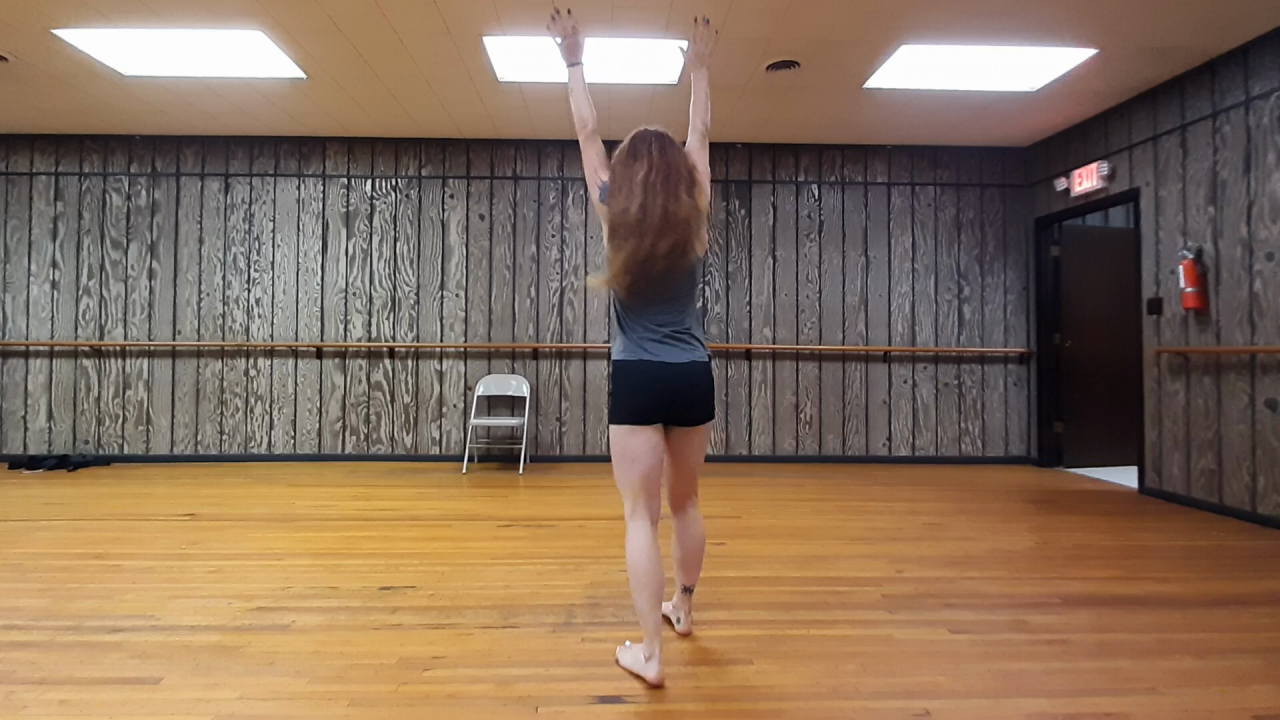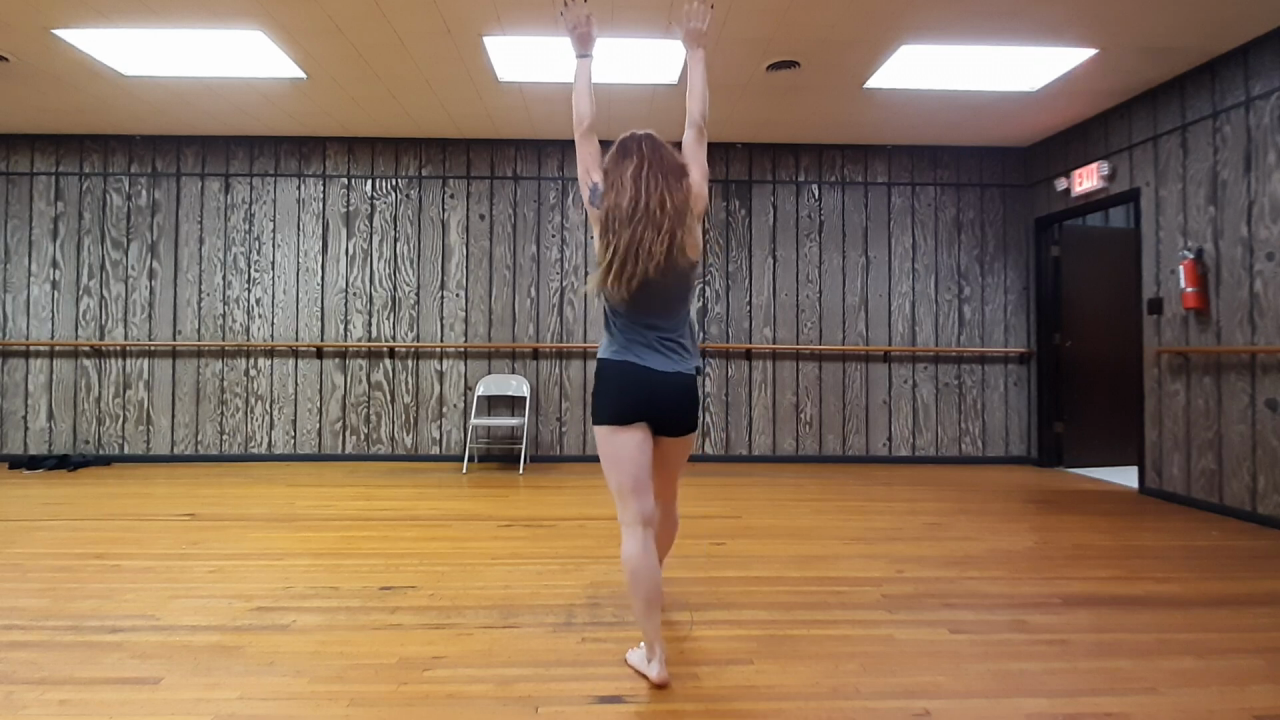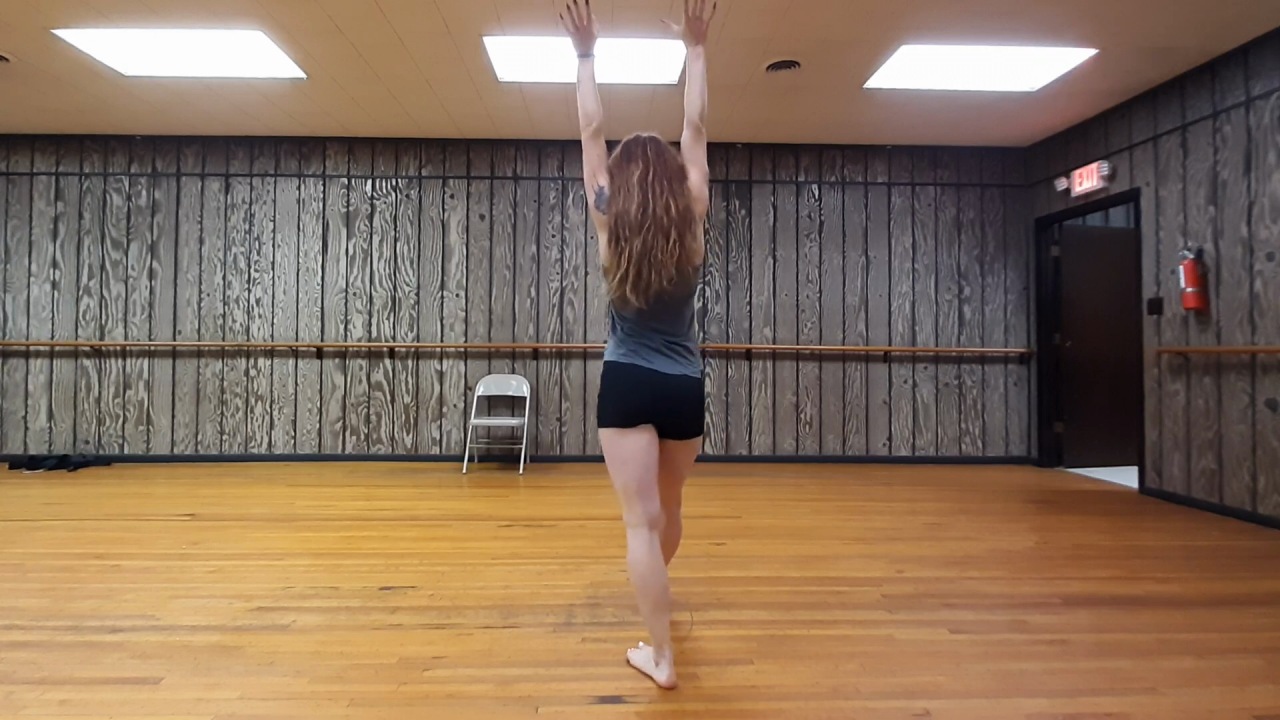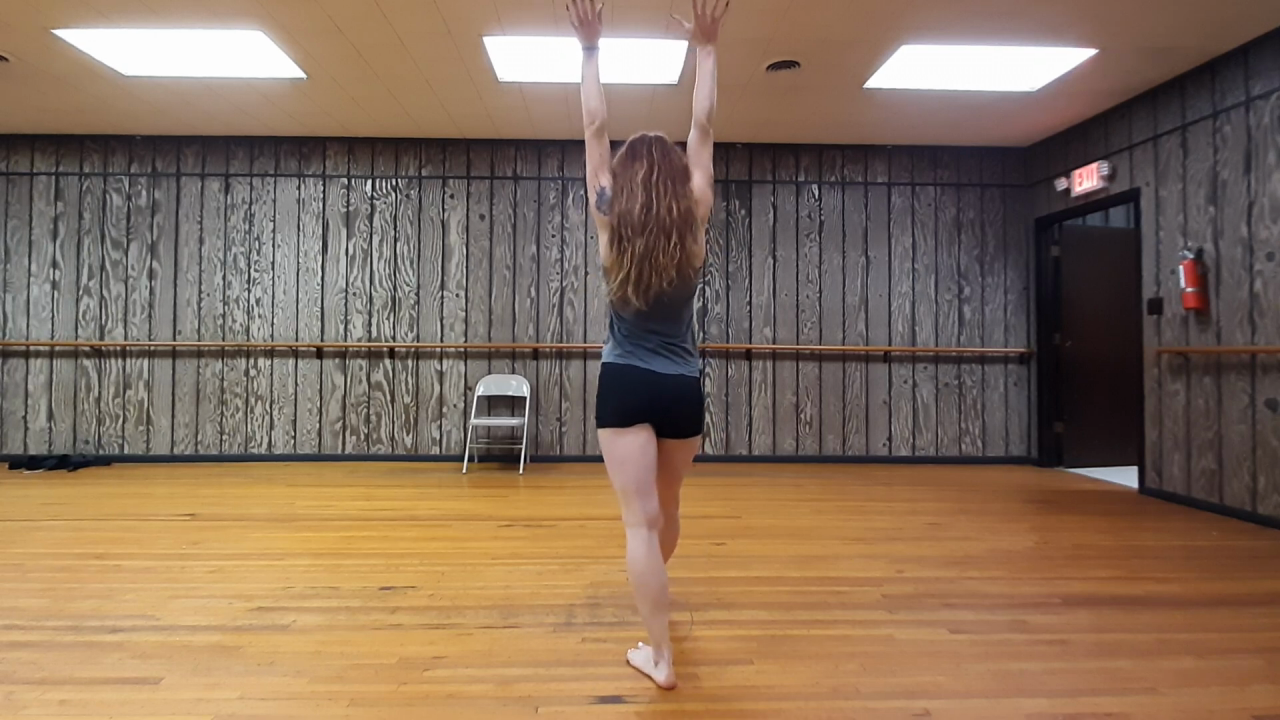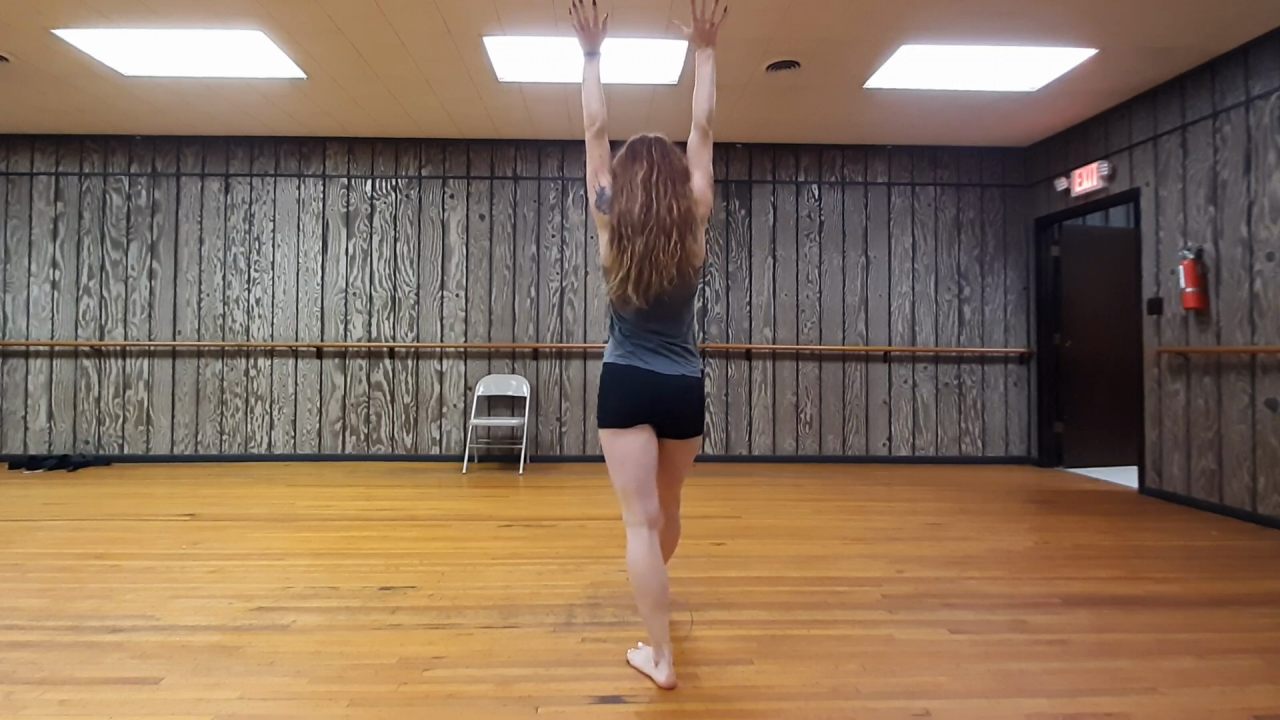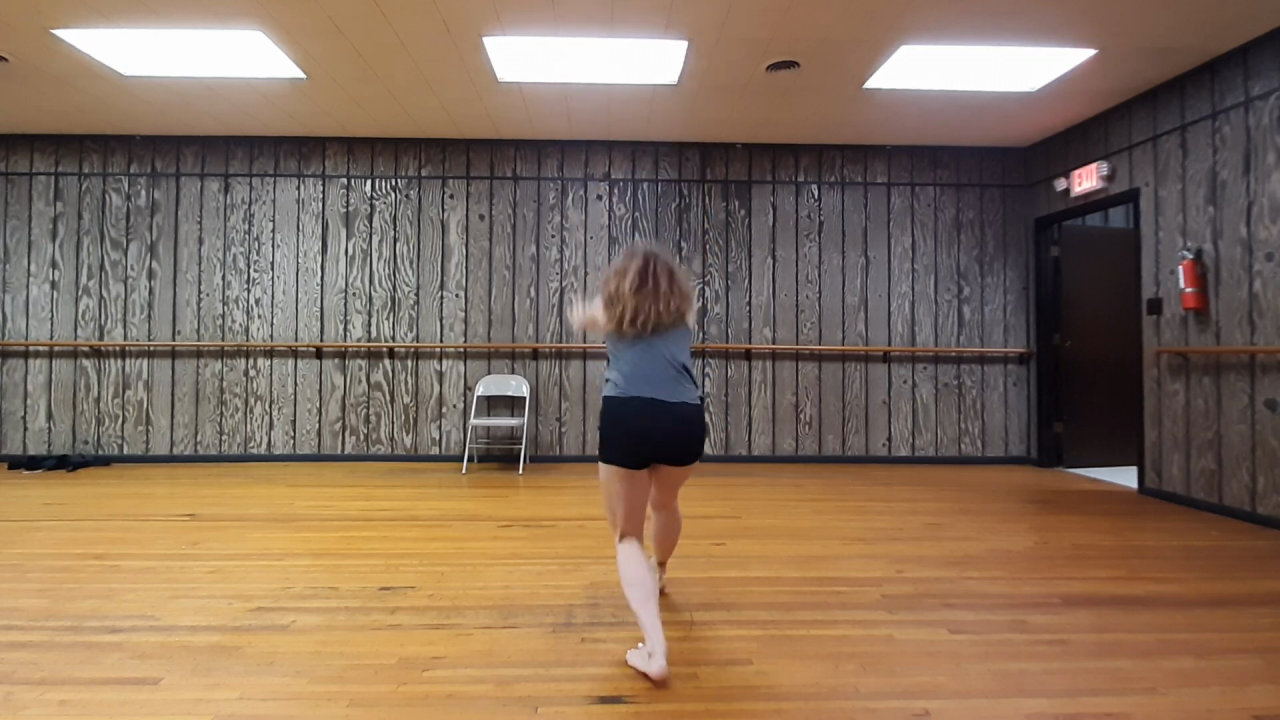
dt=0.7s
person 1, frame 1
left shoulder: (614, 218)
right shoulder: (693, 218)
left elbow: (588, 136)
right elbow: (700, 137)
left wrist: (574, 62)
right wrist: (700, 69)
left hip: (637, 379)
right hip: (694, 376)
left knee: (641, 515)
right knee: (685, 502)
left ankle: (647, 649)
right ankle: (682, 606)
person 1, frame 2
left shoulder: (606, 218)
right shoulder: (689, 220)
left elbow: (584, 132)
right elbow: (696, 131)
left hip: (621, 382)
right hip: (679, 385)
left knee: (636, 519)
right knee: (663, 504)
left ankle: (653, 653)
right ankle: (652, 581)
person 1, frame 3
left shoulder: (610, 225)
right shoulder: (690, 224)
left elbow: (592, 132)
right elbow: (696, 131)
left hip: (627, 386)
right hip: (685, 388)
left knee: (643, 522)
right knee: (667, 510)
left ankle: (661, 655)
right ankle: (656, 584)
person 1, frame 4
left shoulder: (612, 225)
right shoulder: (693, 225)
left elbow: (595, 131)
right elbow: (703, 130)
left hip: (625, 386)
right hip: (683, 388)
left knee: (642, 522)
right knee: (667, 510)
left ankle: (659, 655)
right ankle: (654, 588)
person 1, frame 5
left shoulder: (612, 229)
right shoulder: (694, 229)
left elbow: (594, 133)
right elbow: (703, 133)
left hip: (626, 387)
right hip: (684, 390)
left knee: (642, 522)
right knee: (666, 513)
left ankle: (660, 656)
right ankle: (654, 592)
person 1, frame 6
left shoulder: (611, 307)
right shoulder: (681, 307)
left elbow: (586, 316)
left wrist: (581, 315)
left hip: (625, 418)
right hip: (685, 421)
left knee: (628, 538)
right knee: (665, 504)
left ankle: (655, 651)
right ankle: (657, 575)
